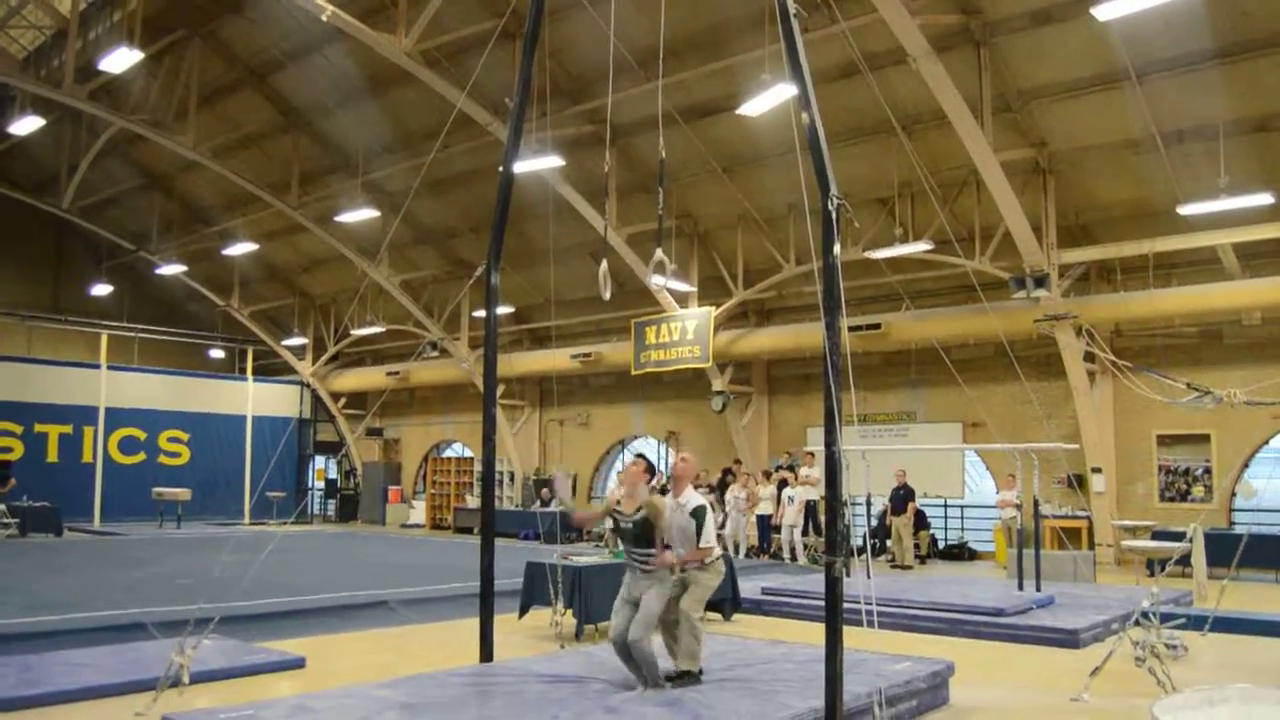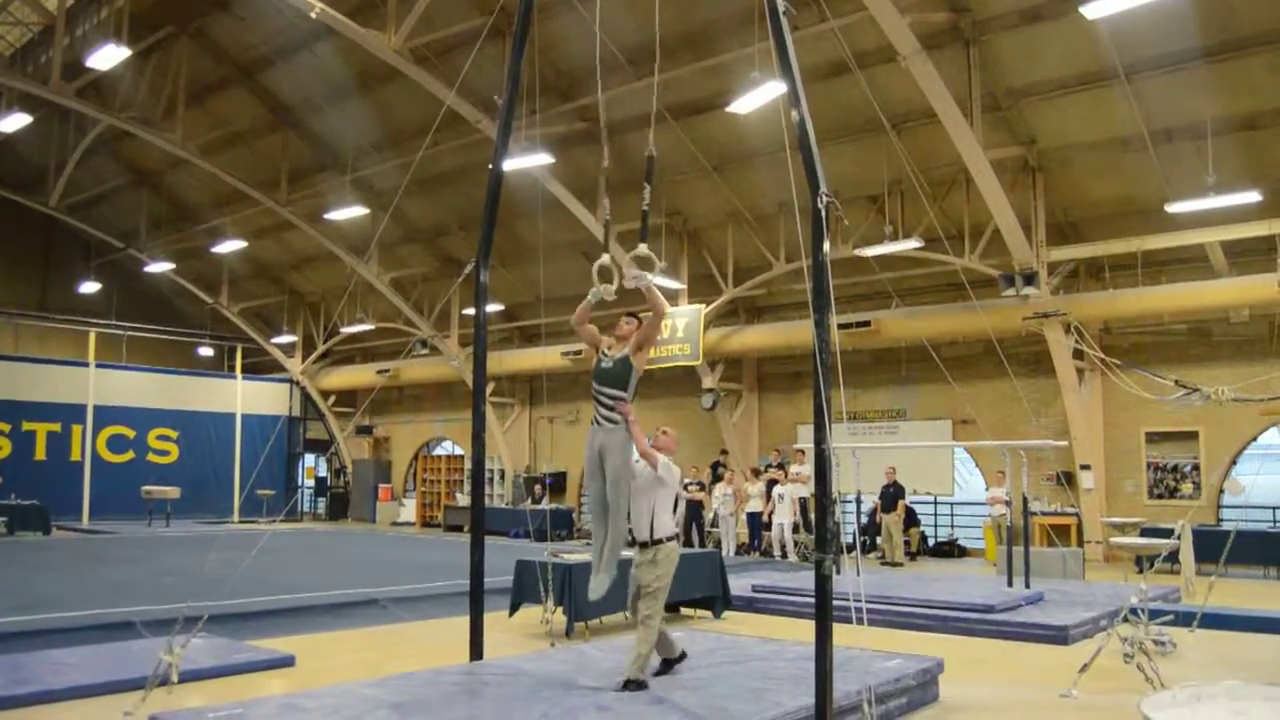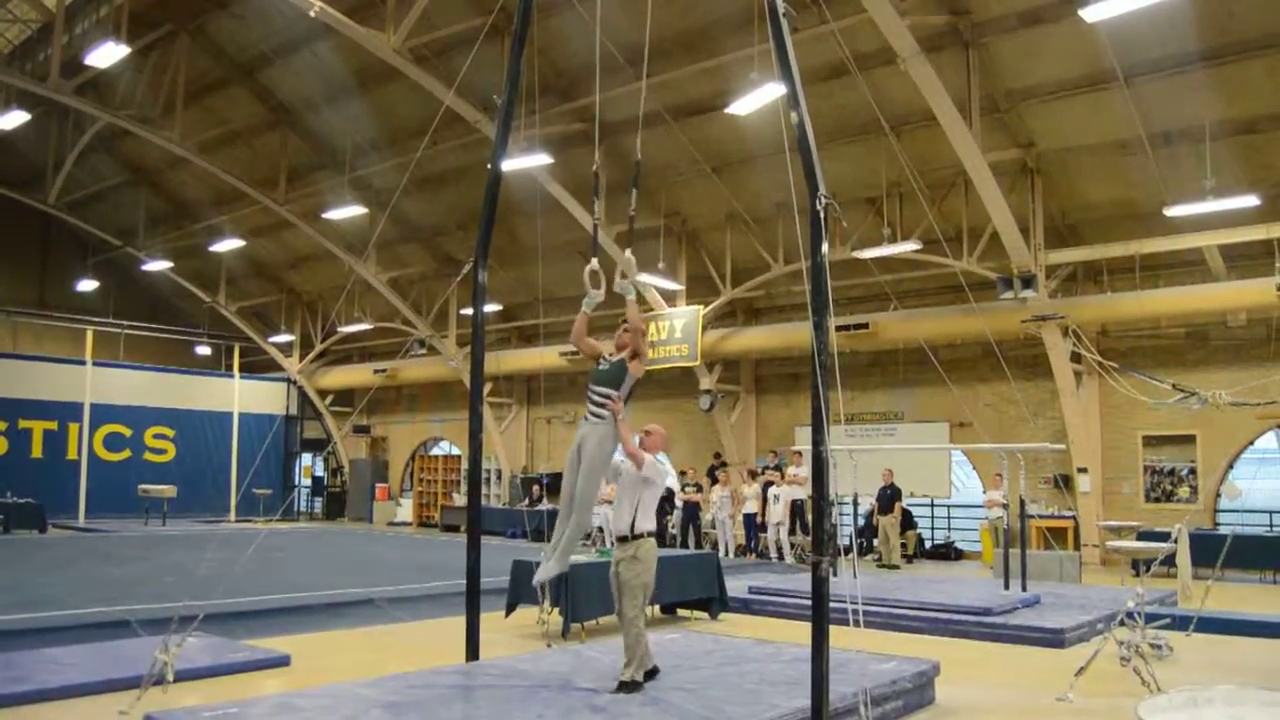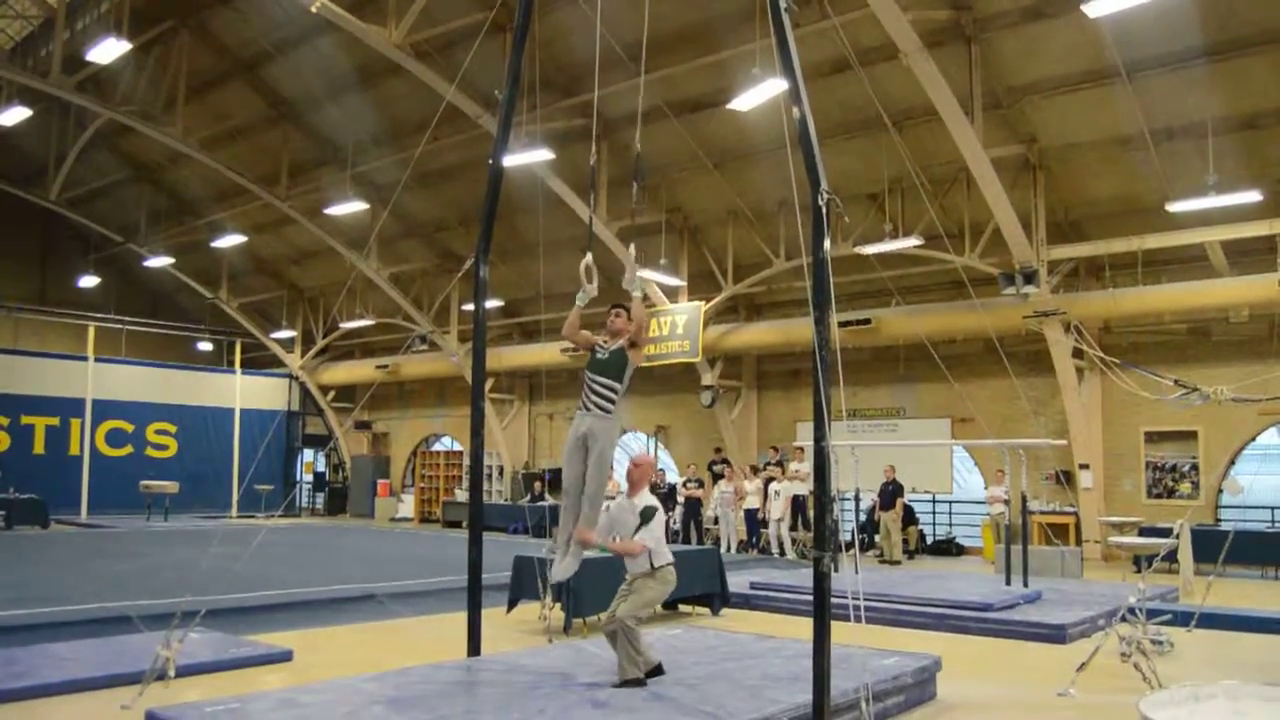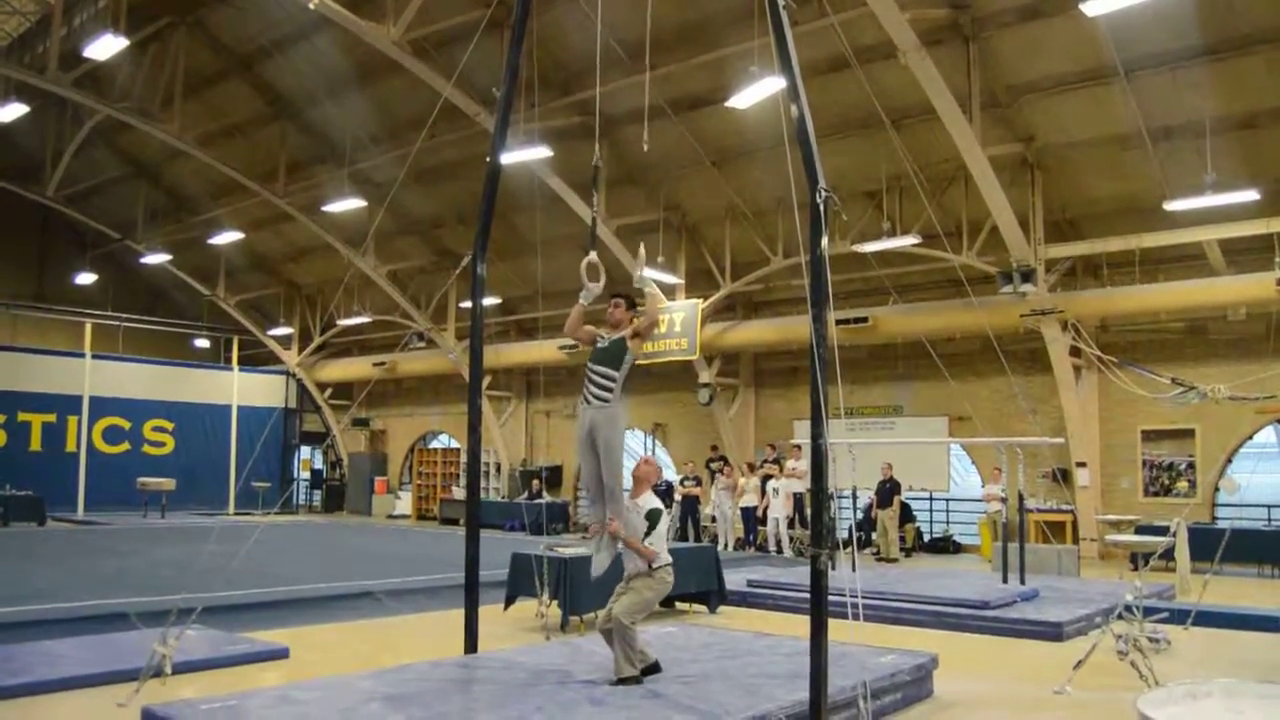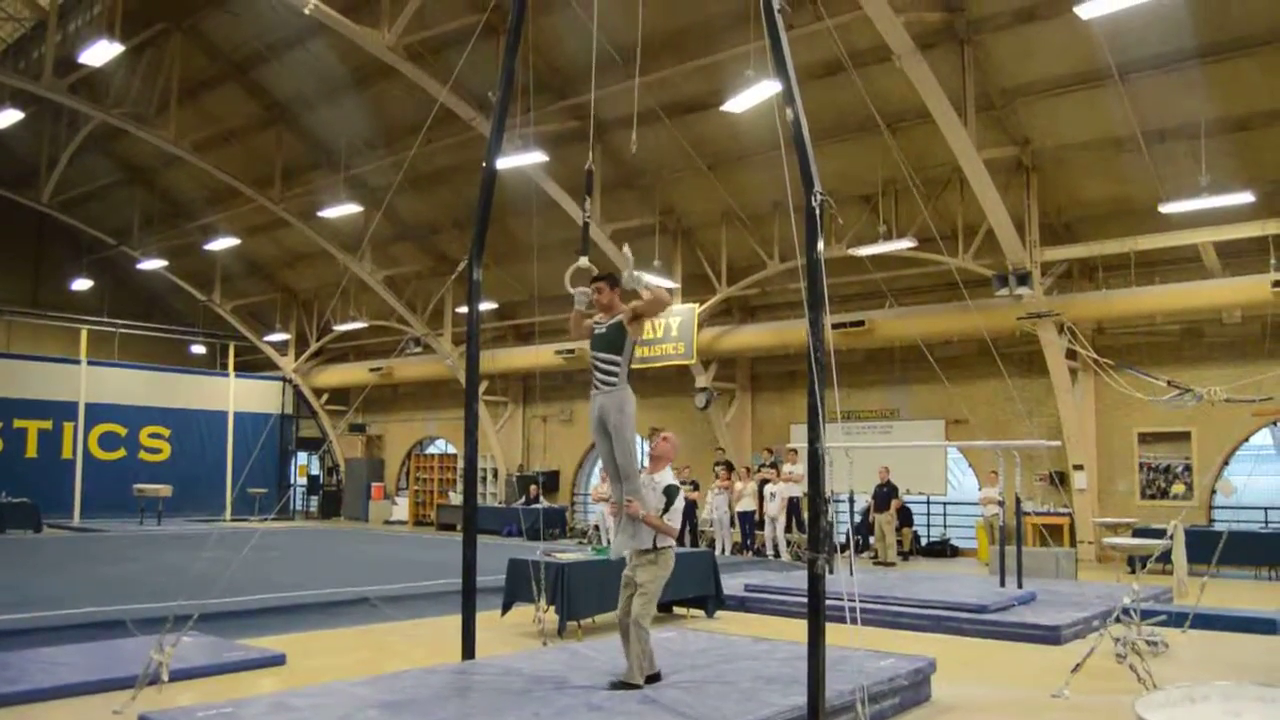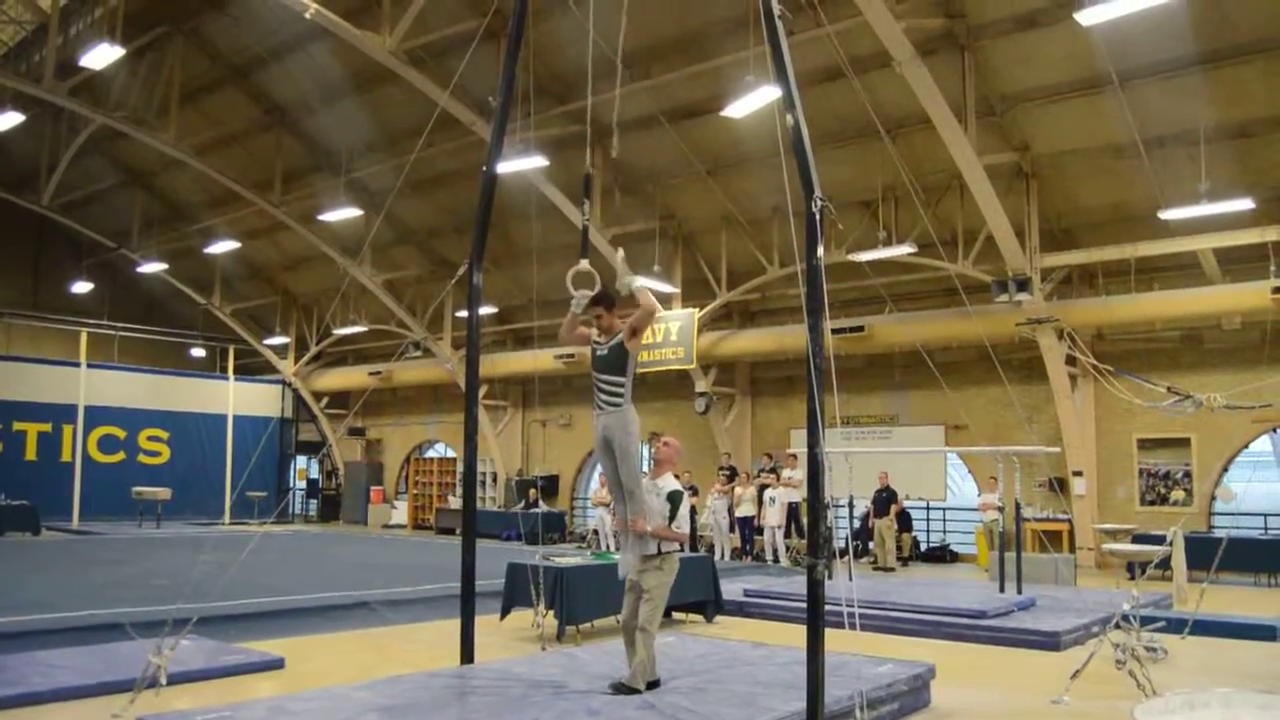
dt=0.5s
person 1, frame 1
left shoulder: (652, 505)
right shoulder: (614, 503)
left elbow: (662, 512)
right elbow: (584, 521)
left wrist: (644, 498)
left hip: (656, 584)
right hip: (631, 582)
left knee: (637, 639)
right knee: (617, 636)
left ankle: (655, 683)
right ankle: (645, 681)
person 1, frame 2
left shoulder: (638, 349)
right shoulder: (601, 346)
left elbow: (660, 313)
right elbow: (577, 322)
left wrist: (643, 282)
right wrist: (593, 297)
left hip: (619, 435)
right hip: (596, 434)
left knee: (616, 506)
right knee: (597, 507)
left ankle: (607, 568)
right ankle: (598, 568)
person 1, frame 3
left shoulder: (636, 356)
right shoulder: (602, 354)
left elbow: (639, 327)
right elbow: (576, 338)
left wrist: (629, 293)
right wrist: (588, 305)
left hip: (603, 431)
right hip: (583, 429)
left knee: (583, 499)
right knee: (567, 498)
left ankle: (560, 558)
right ankle: (551, 555)
person 1, frame 4
left shoulder: (632, 344)
right shoulder: (596, 343)
left elbow: (641, 325)
right elbow: (568, 333)
left wrist: (635, 290)
right wrist: (581, 301)
left hip: (605, 424)
right hip: (580, 420)
left knee: (592, 492)
right knee: (570, 489)
left ankle: (575, 552)
right ankle: (562, 550)
person 1, frame 5
left shoulder: (633, 333)
right shoulder: (597, 334)
left elbow: (653, 318)
right elbow: (570, 332)
left wrist: (647, 286)
right wrist: (585, 299)
left hip: (609, 414)
right hip: (585, 413)
left knee: (611, 481)
right knee: (591, 484)
left ankle: (610, 541)
right ankle: (600, 539)
person 1, frame 6
left shoulder: (632, 313)
right shoulder: (596, 320)
left elbow: (665, 301)
right elbow: (575, 333)
left wrist: (638, 282)
right wrist: (579, 304)
left hip: (618, 398)
right hip: (596, 400)
left knee: (626, 465)
right knee: (610, 469)
left ankle: (632, 524)
right ankle: (621, 523)
person 1, frame 7
left shoulder: (631, 331)
right shoulder: (593, 336)
left elbow: (649, 311)
right elbow: (564, 336)
left wrist: (630, 283)
right wrist: (576, 306)
left hip: (622, 418)
right hip: (600, 419)
left knee: (630, 483)
right knee: (615, 487)
left ankle: (635, 543)
right ankle: (625, 542)
person 2, frame 1
left shoulder: (698, 507)
right shoulder: (664, 505)
left elbow: (706, 550)
left wrist: (673, 560)
left hip: (709, 568)
right hip: (685, 568)
left knee: (688, 610)
right knee: (666, 614)
left ankle: (691, 669)
right ankle: (685, 666)
person 2, frame 2
left shoulder: (669, 469)
right shoulder: (638, 468)
left elbow: (645, 450)
left wrist: (631, 419)
left hip: (661, 550)
right hip: (642, 548)
left knee: (649, 613)
right knee: (637, 608)
left ankle: (636, 676)
right ankle: (671, 653)
person 2, frame 3
left shoulder: (655, 470)
right shoulder: (626, 469)
left elbow: (630, 448)
left wrist: (620, 417)
left hip: (640, 547)
right hip: (622, 546)
left knee: (632, 613)
right knee: (625, 613)
left ankle: (632, 677)
right ankle: (645, 666)
person 2, frame 4
left shoulder: (650, 509)
right shoulder: (618, 506)
left elbow: (635, 549)
right elbow: (598, 535)
left wrist: (597, 542)
left hip: (658, 575)
right hip: (635, 575)
left knee: (626, 617)
right knee: (610, 623)
left ankle: (633, 675)
right ankle: (649, 665)
person 2, frame 5
left shoulder: (654, 510)
right shoulder: (622, 503)
left elbow: (651, 554)
right elbow: (610, 535)
left wrist: (621, 534)
right wrist: (603, 530)
left hip: (656, 576)
right hip: (632, 575)
left knee: (622, 616)
right knee: (605, 623)
left ankle: (629, 673)
right ankle: (646, 663)
person 2, frame 6
left shoulder: (671, 487)
right shoulder: (637, 479)
left elbow: (672, 530)
right elbow: (628, 517)
left wrist: (640, 514)
right wrist: (620, 511)
left hip: (657, 559)
right hip: (635, 556)
left knee: (639, 616)
right knee: (624, 616)
left ankle: (634, 677)
right ankle: (648, 670)
person 2, frame 7
left shoulder: (674, 491)
right shoulder: (641, 484)
left elbow: (681, 534)
left wrist: (647, 530)
right wrist: (624, 524)
left hip: (661, 563)
right hip: (638, 560)
left knee: (646, 622)
right knee: (628, 621)
left ankle: (635, 681)
right ankle: (648, 676)
